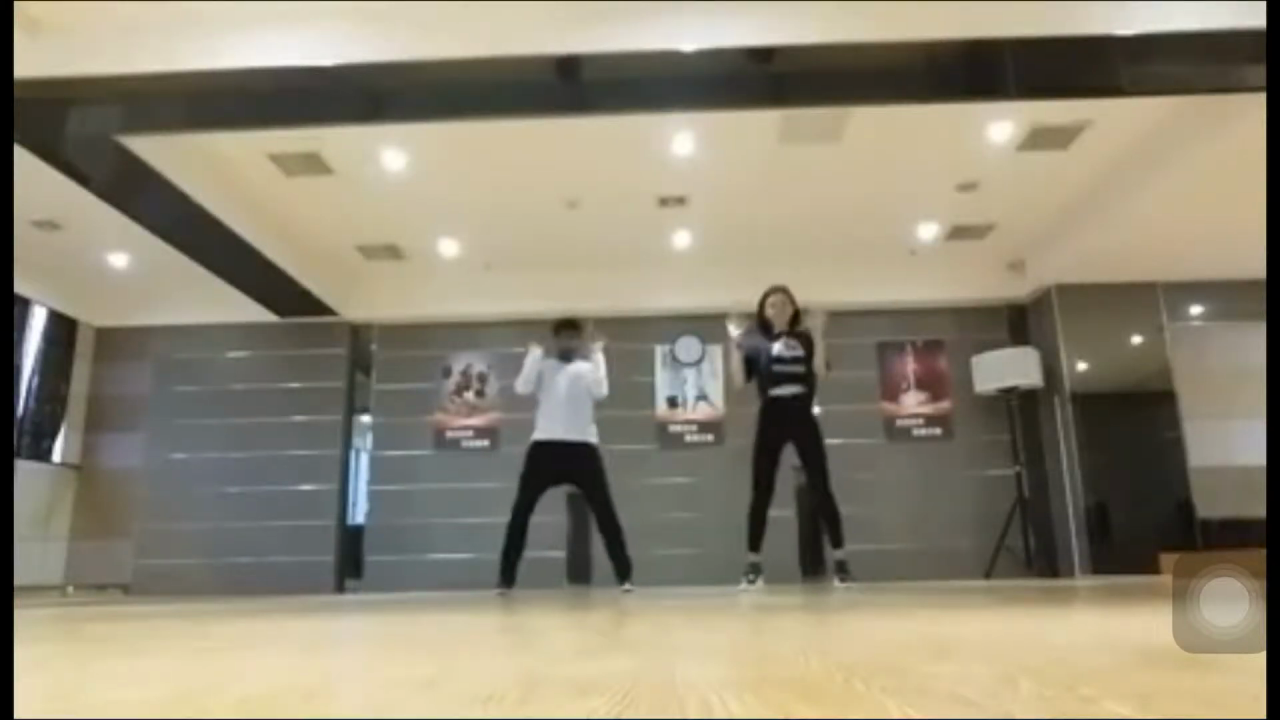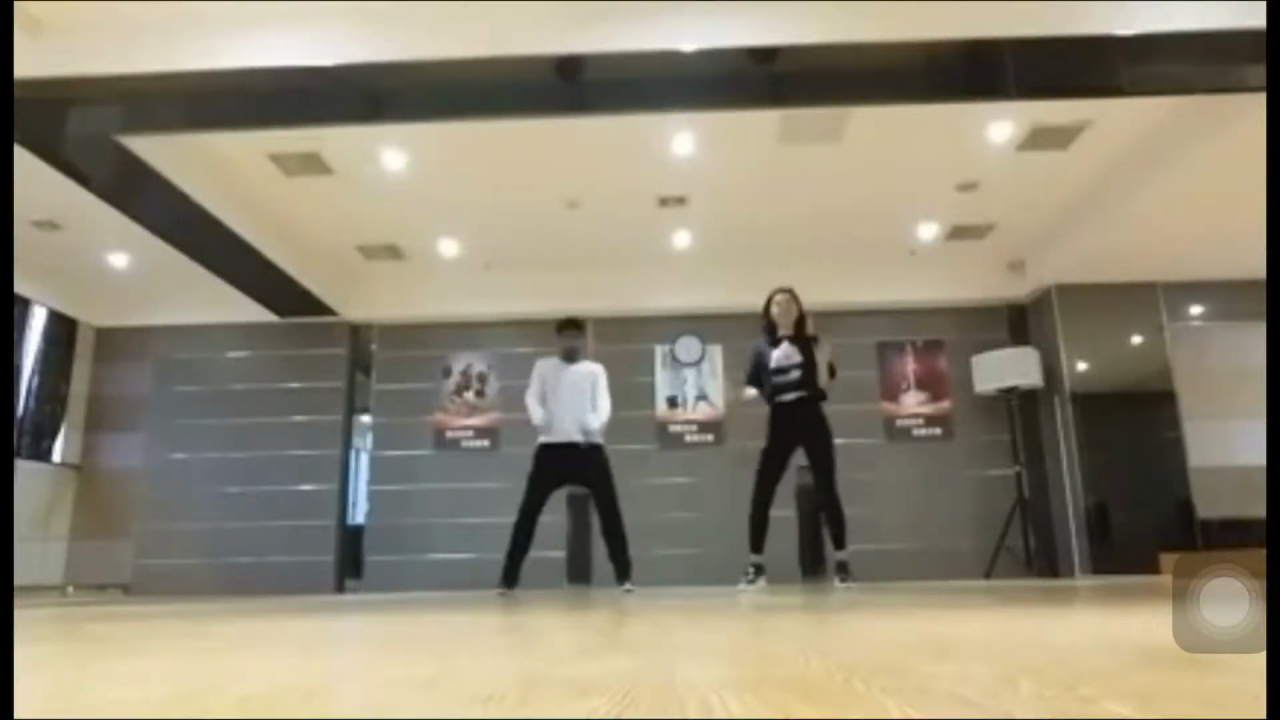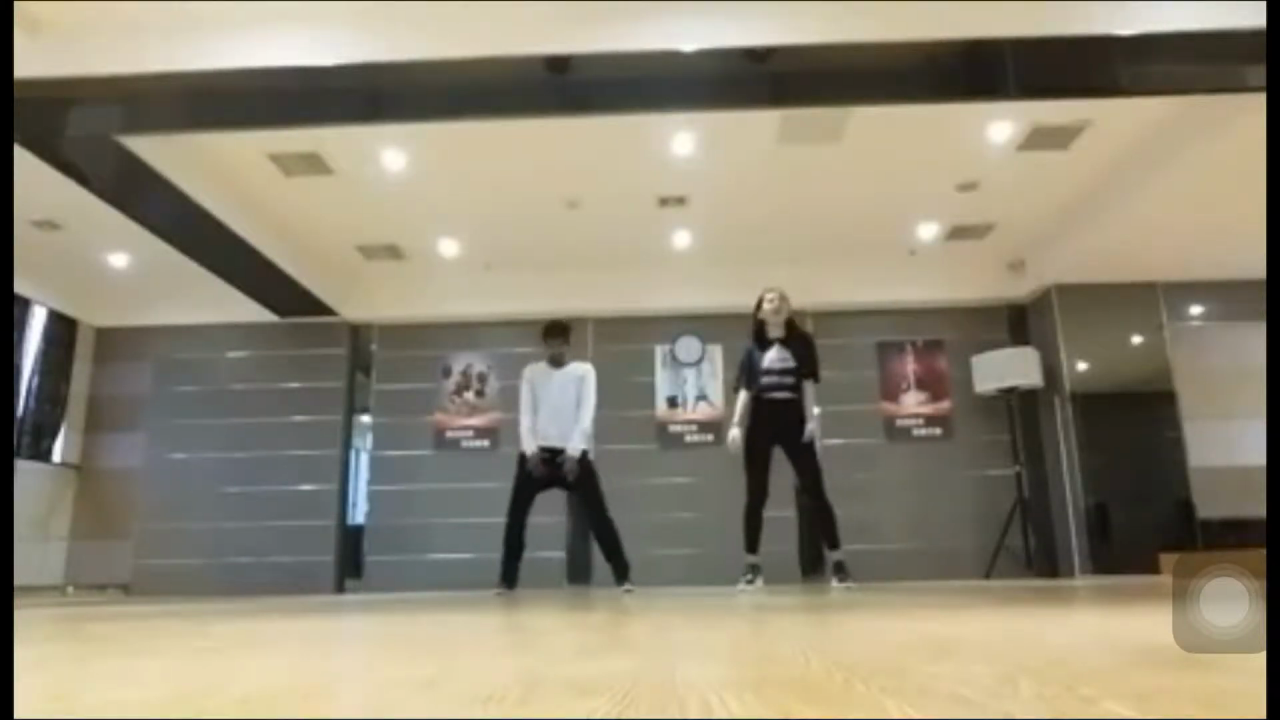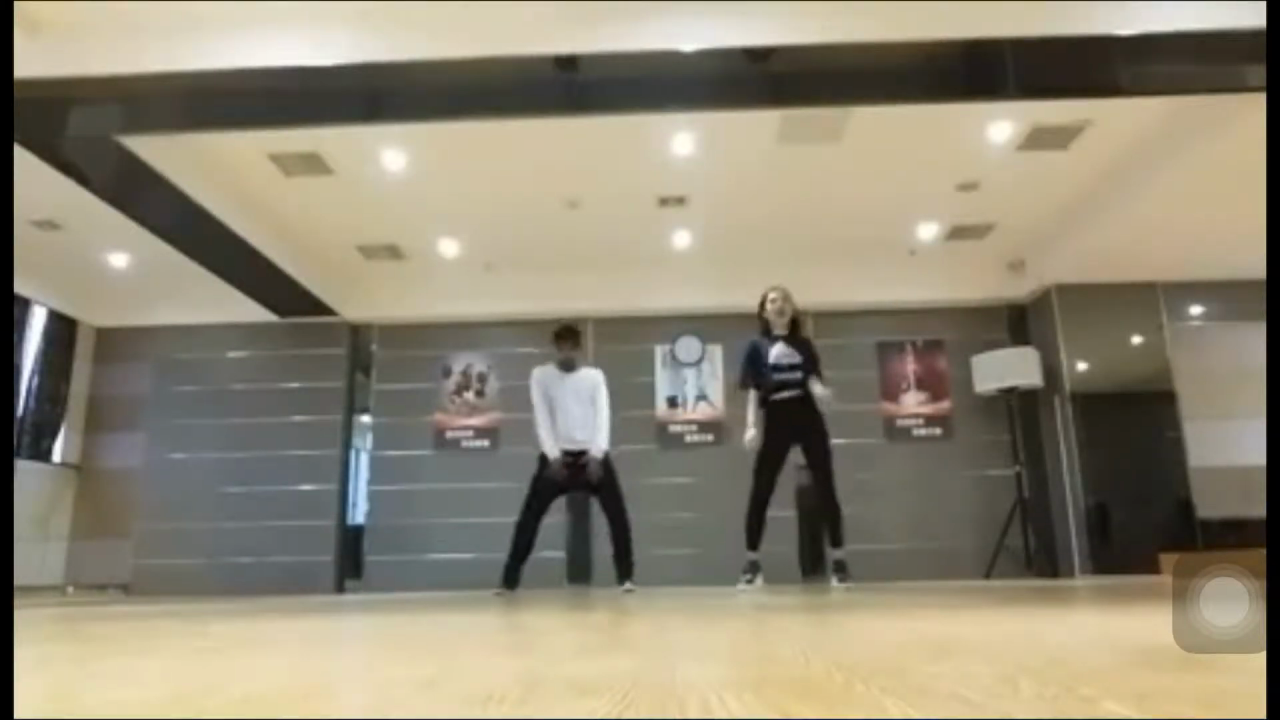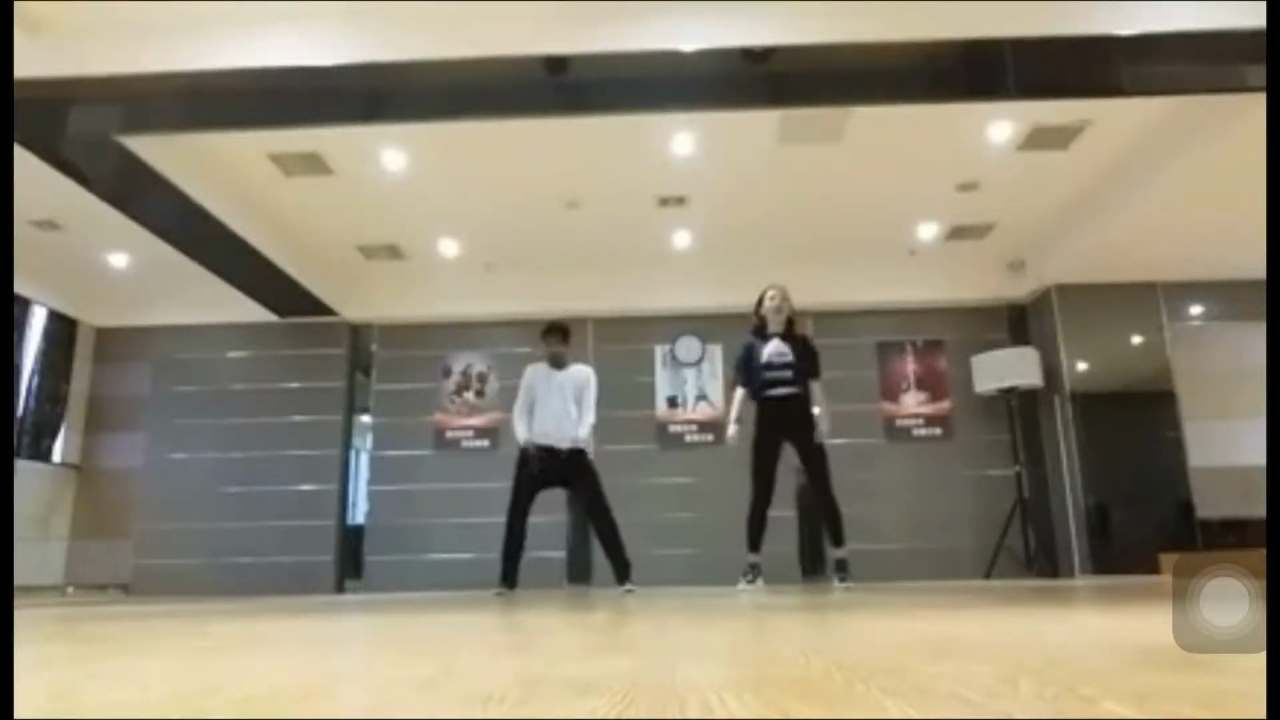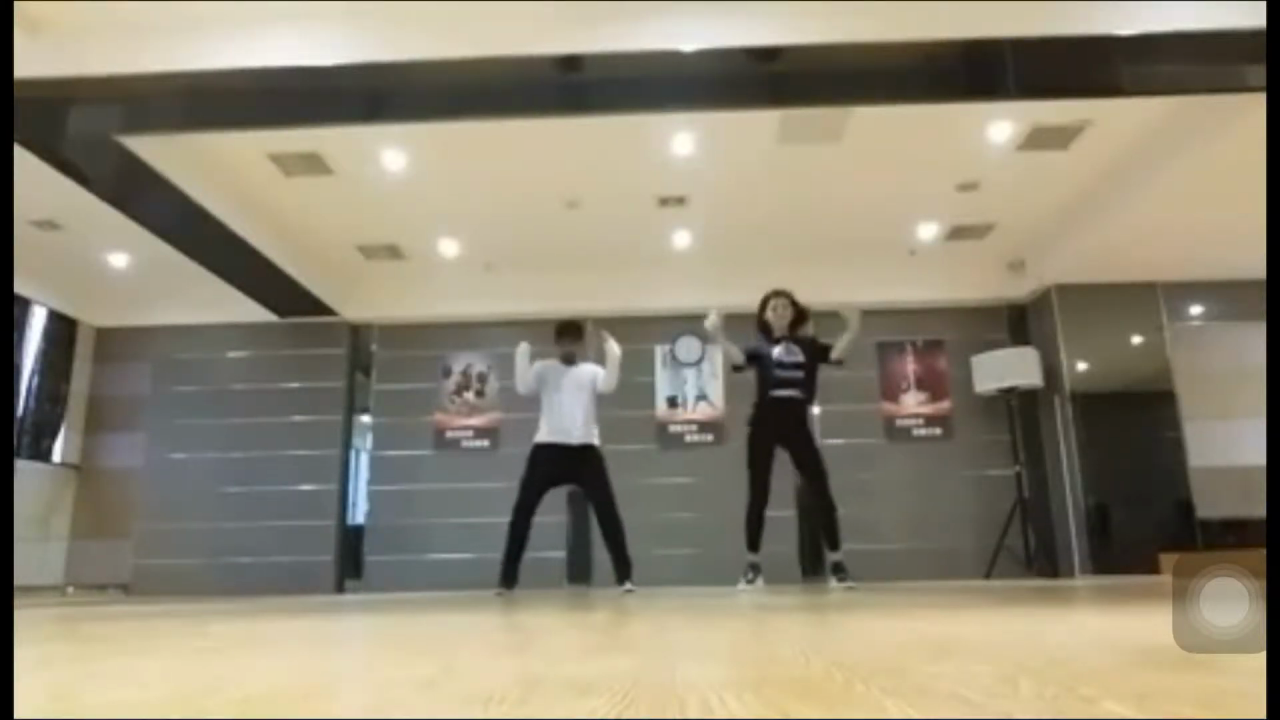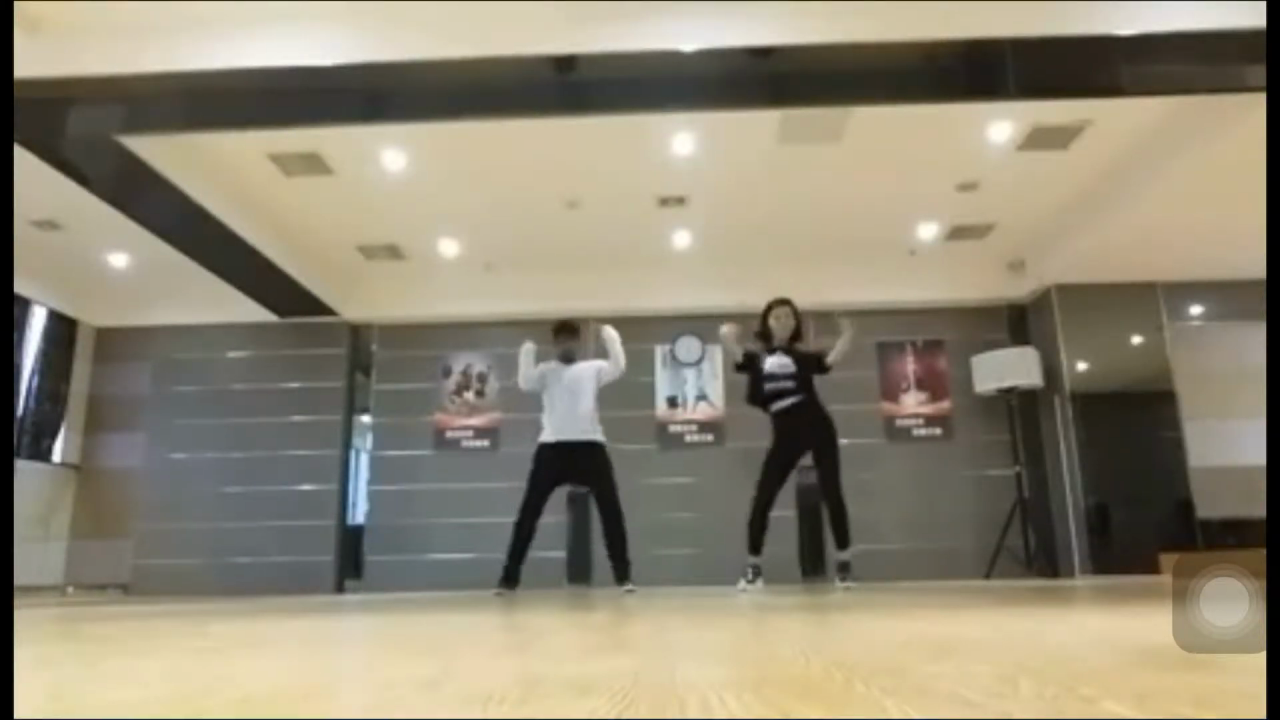
dt=0.4s
person 1, frame 1
left shoulder: (805, 338)
right shoulder: (755, 341)
left elbow: (820, 372)
right elbow: (740, 380)
left wrist: (818, 335)
right wrist: (735, 344)
left hip: (803, 418)
right hip: (771, 419)
left knee: (821, 489)
right knee: (761, 492)
left ankle: (840, 562)
right ankle: (753, 565)
person 1, frame 2
left shoulder: (810, 342)
right shoulder: (763, 349)
left elbow: (824, 383)
right elbow: (756, 389)
left wrist: (822, 362)
right wrist: (742, 394)
left hip: (811, 422)
right hip: (780, 425)
left knee: (826, 492)
right knee: (761, 495)
left ankle: (841, 563)
right ankle: (755, 565)
person 1, frame 3
left shoulder: (802, 342)
right shoulder: (753, 350)
left elbow: (809, 383)
right elbow: (745, 389)
left wrist: (812, 418)
right wrist: (736, 425)
left hip: (793, 421)
right hip: (760, 422)
left knee: (814, 492)
right knee: (755, 495)
left ankle: (837, 562)
right ankle: (752, 566)
person 1, frame 4
left shoulder: (803, 344)
right shoulder: (758, 346)
left elbow: (813, 378)
right elbow: (753, 389)
left wrist: (820, 390)
right wrist: (751, 425)
left hip: (808, 418)
right hip: (776, 421)
left knee: (825, 490)
right knee: (760, 492)
left ankle: (838, 561)
right ankle: (752, 564)
person 1, frame 5
left shoulder: (801, 343)
right shoulder: (753, 346)
left elbow: (812, 380)
right elbow: (742, 385)
left wrist: (820, 414)
right wrist: (733, 420)
left hip: (800, 417)
right hip: (768, 420)
left knee: (821, 489)
right knee: (761, 494)
left ankle: (840, 561)
right ankle: (753, 565)
person 1, frame 6
left shoulder: (807, 345)
right shoulder: (761, 347)
left elbow: (834, 354)
right elbow: (738, 359)
left wrist: (852, 329)
right wrist: (717, 334)
left hip: (796, 424)
right hip: (765, 423)
left knee: (821, 491)
right knee: (758, 494)
left ankle: (836, 562)
right ankle: (753, 565)
person 1, frame 7
left shoulder: (803, 357)
right shoulder: (758, 358)
left elbow: (829, 361)
right elbow: (736, 357)
left wrist: (846, 337)
right wrist: (730, 339)
left hip: (816, 427)
right hip: (786, 434)
left knee: (832, 493)
right knee: (762, 498)
left ankle: (844, 562)
right ankle: (753, 566)
person 2, frame 1
left shoulder: (588, 369)
right shoulder: (542, 367)
left elbow: (600, 393)
right elbow: (522, 389)
left wrist: (596, 355)
right wrist: (534, 354)
left hip: (581, 447)
right hip: (544, 447)
left knee: (605, 511)
right knee: (521, 510)
left ankle: (624, 575)
right ankle: (506, 577)
person 2, frame 2
left shoulder: (595, 370)
right shoulder: (543, 366)
left elbow: (604, 407)
right elbow: (532, 397)
left wrist: (593, 424)
right wrist: (538, 418)
left hip: (588, 447)
right hip: (552, 447)
left knee: (609, 511)
right knee: (528, 512)
left ankle: (624, 576)
right ankle: (509, 578)
person 2, frame 3
left shoulder: (584, 371)
right shoulder: (531, 373)
left elbow: (586, 415)
right elbow: (526, 415)
left wrist: (574, 452)
right wrist: (530, 450)
left hip: (572, 453)
right hip: (537, 453)
left knee: (597, 514)
right knee: (516, 514)
left ankle: (622, 575)
right ankle: (507, 579)
person 2, frame 4
left shoulder: (595, 376)
right shoulder: (541, 375)
left elbow: (602, 416)
right elbow: (542, 417)
left wrist: (598, 453)
right wrist: (553, 455)
left hip: (593, 455)
right hip: (556, 455)
left knee: (618, 513)
right knee: (530, 515)
left ankle: (625, 575)
right ankle: (510, 578)
person 2, frame 5
left shoulder: (584, 373)
right shoulder: (532, 372)
left elbow: (587, 415)
right elbow: (520, 410)
left wrist: (579, 437)
right wrist: (523, 437)
left hip: (573, 452)
right hip: (537, 451)
left knee: (599, 511)
right knee: (516, 512)
left ankle: (623, 575)
right ankle: (508, 578)
person 2, frame 6
left shoulder: (592, 371)
right shoulder: (544, 368)
left elbow: (609, 385)
right elbow: (523, 388)
left wrist: (611, 350)
right wrist: (523, 352)
left hip: (584, 448)
right hip: (547, 449)
left knee: (607, 509)
right knee: (522, 510)
left ankle: (624, 575)
right ankle: (508, 578)
person 2, frame 7
left shoulder: (594, 368)
right shoulder: (546, 371)
left elbow: (619, 367)
right elbow: (525, 383)
left wrist: (609, 335)
right wrist: (528, 350)
left hip: (589, 447)
right hip: (552, 447)
left knee: (611, 508)
right knee: (529, 511)
left ankle: (623, 575)
right ankle: (510, 576)
